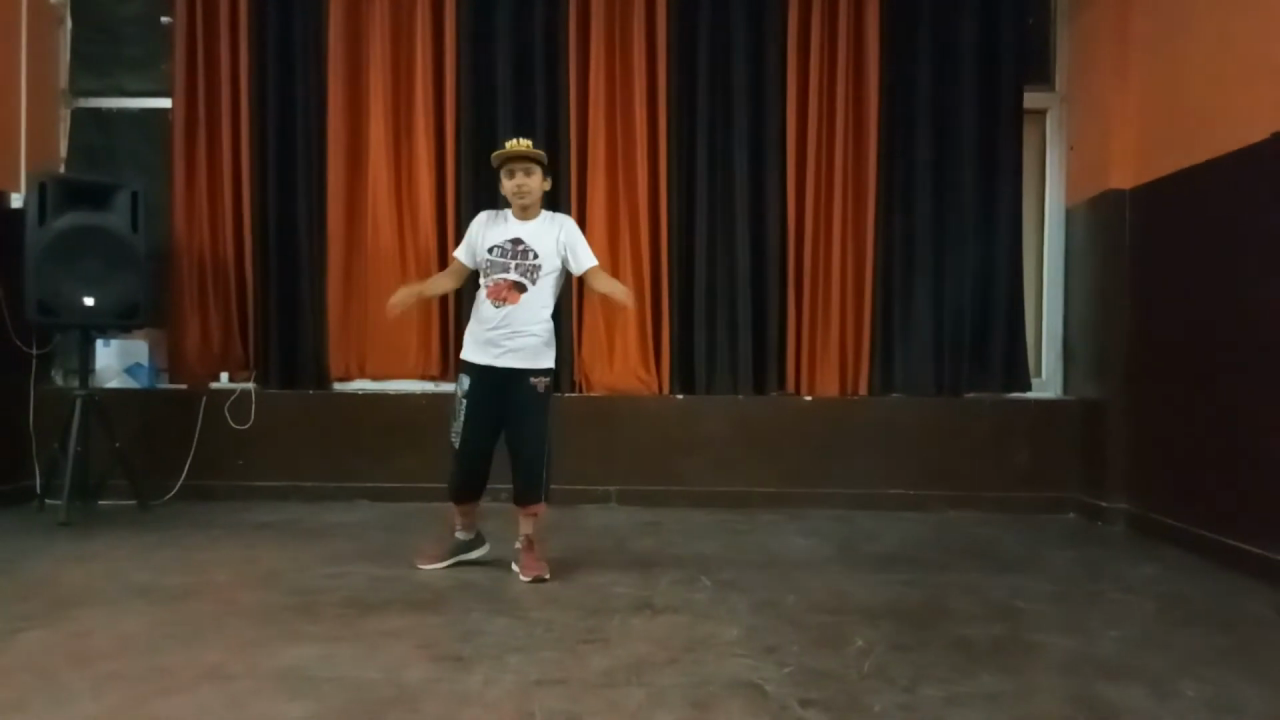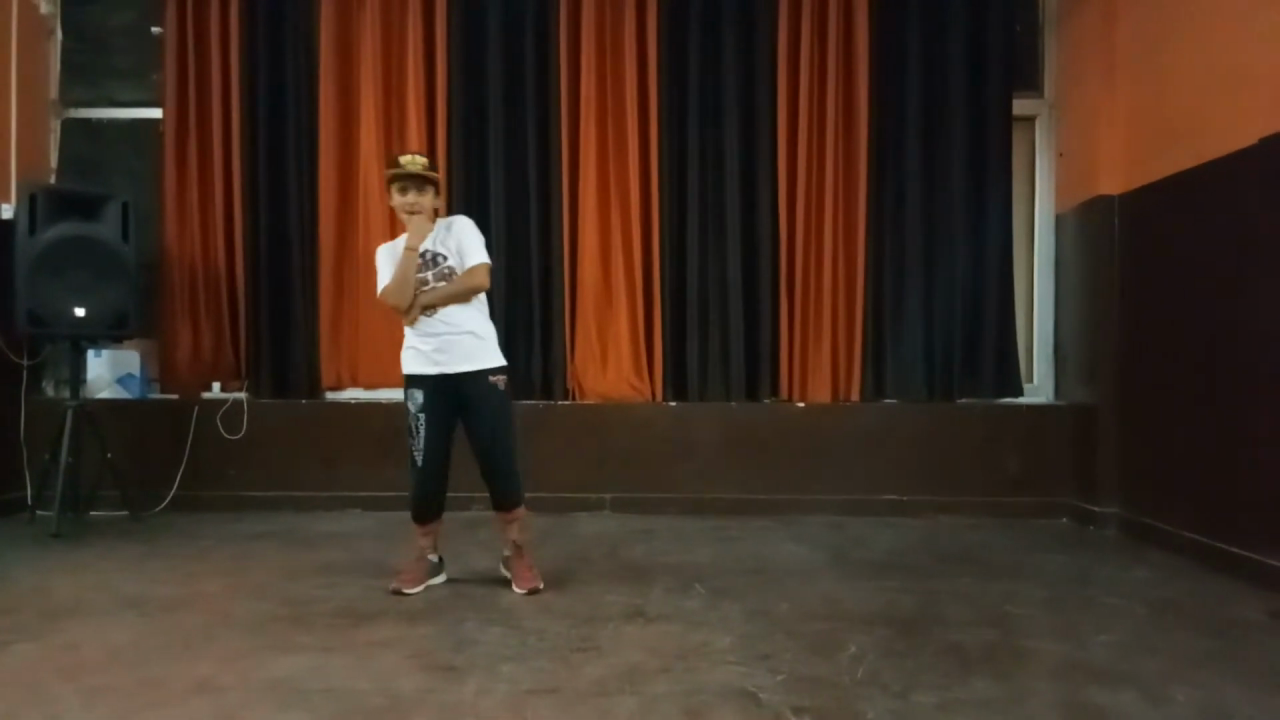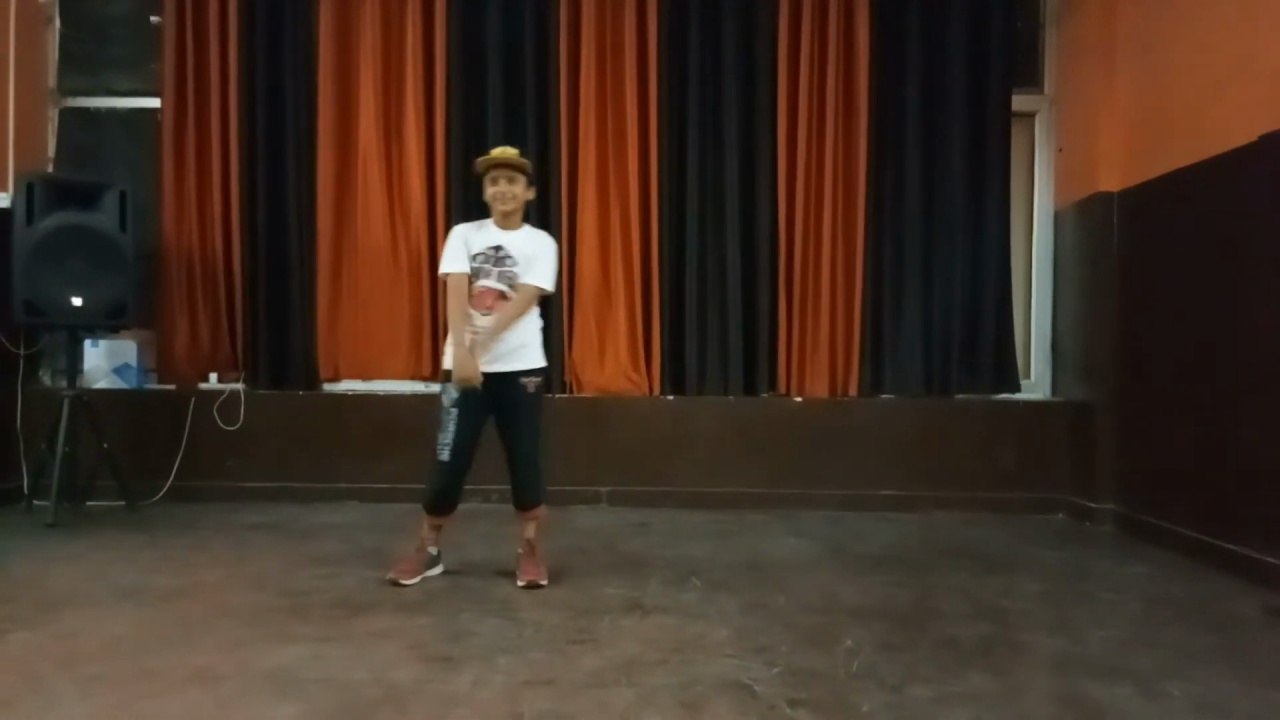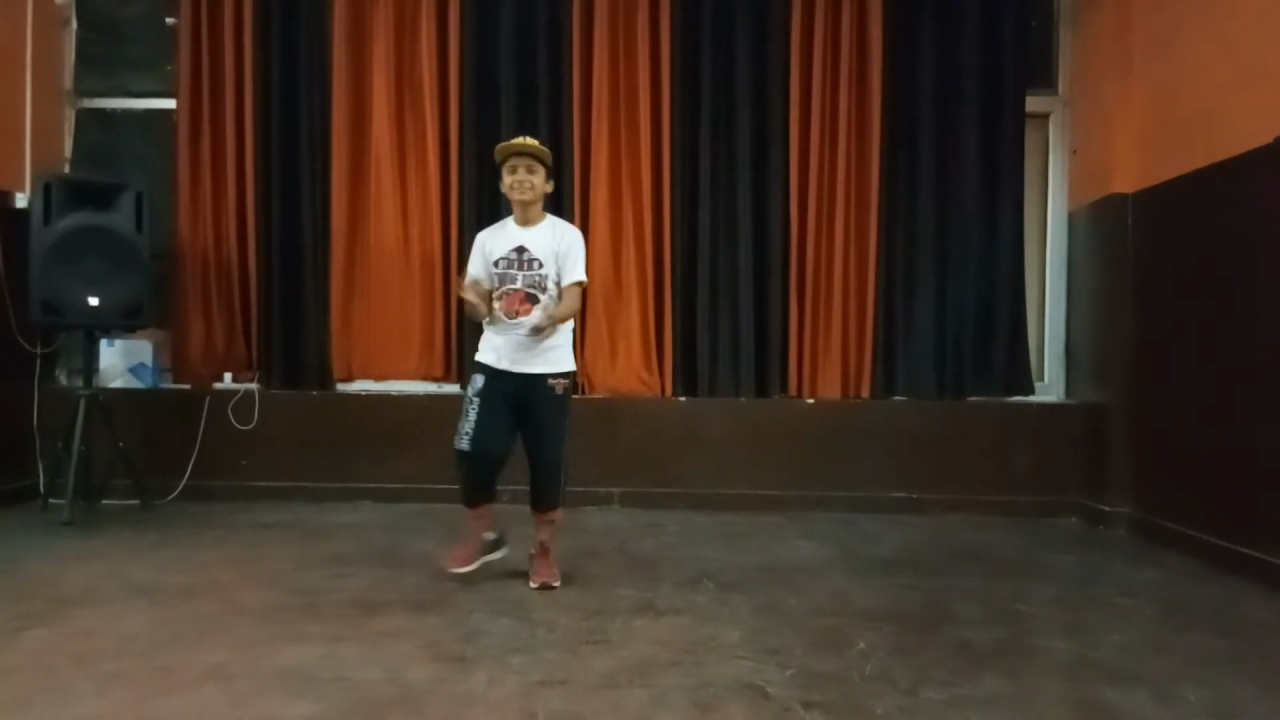
dt=1s
person 1, frame 1
left shoulder: (561, 228)
right shoulder: (484, 223)
left elbow: (593, 274)
right elbow: (455, 275)
left wrist: (612, 287)
right wrist: (416, 292)
left hip: (531, 360)
right hip: (479, 357)
left knee: (530, 454)
right knee: (467, 451)
left ankle: (527, 545)
right ankle: (466, 535)
person 1, frame 2
left shoulder: (460, 227)
right shoulder: (389, 251)
left elbow: (479, 279)
right elbow: (397, 302)
left wrist: (423, 300)
right wrist: (413, 242)
left hip: (481, 363)
right hip: (425, 369)
left knee: (499, 460)
right knee: (426, 466)
left ankle: (516, 552)
right ankle: (427, 556)
person 1, frame 3
left shoulder: (541, 243)
right shoulder: (463, 235)
left elbow: (523, 302)
right elbow: (456, 294)
left wrist: (481, 343)
right wrist: (462, 351)
left hip: (521, 367)
right hip: (464, 366)
left knee: (525, 461)
right knee: (450, 460)
left ankle: (530, 550)
right ankle: (427, 548)
person 1, frame 4
left shoulder: (566, 236)
right shoulder: (487, 239)
left elbow: (573, 301)
right elbow: (480, 301)
left wrist: (550, 318)
right wrist: (475, 301)
left hip: (548, 368)
right hip: (495, 363)
left knee: (547, 463)
right knee: (476, 451)
left ankle: (543, 551)
right ankle: (484, 534)
